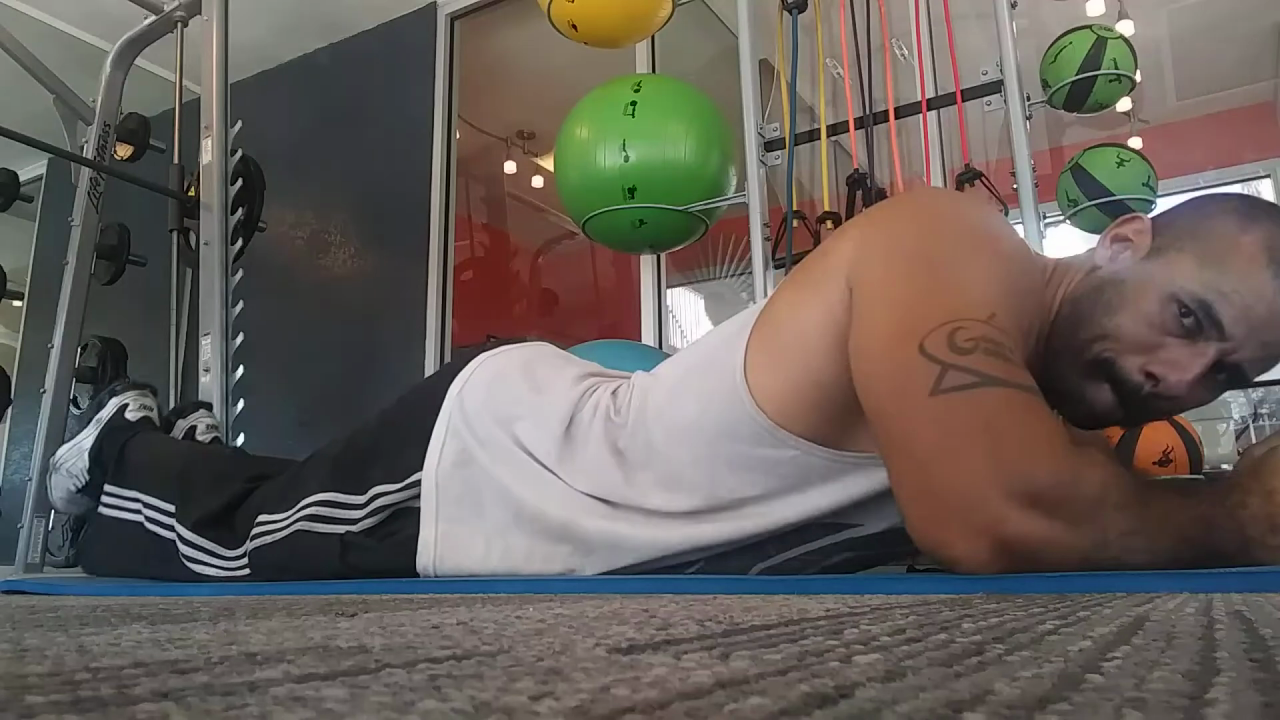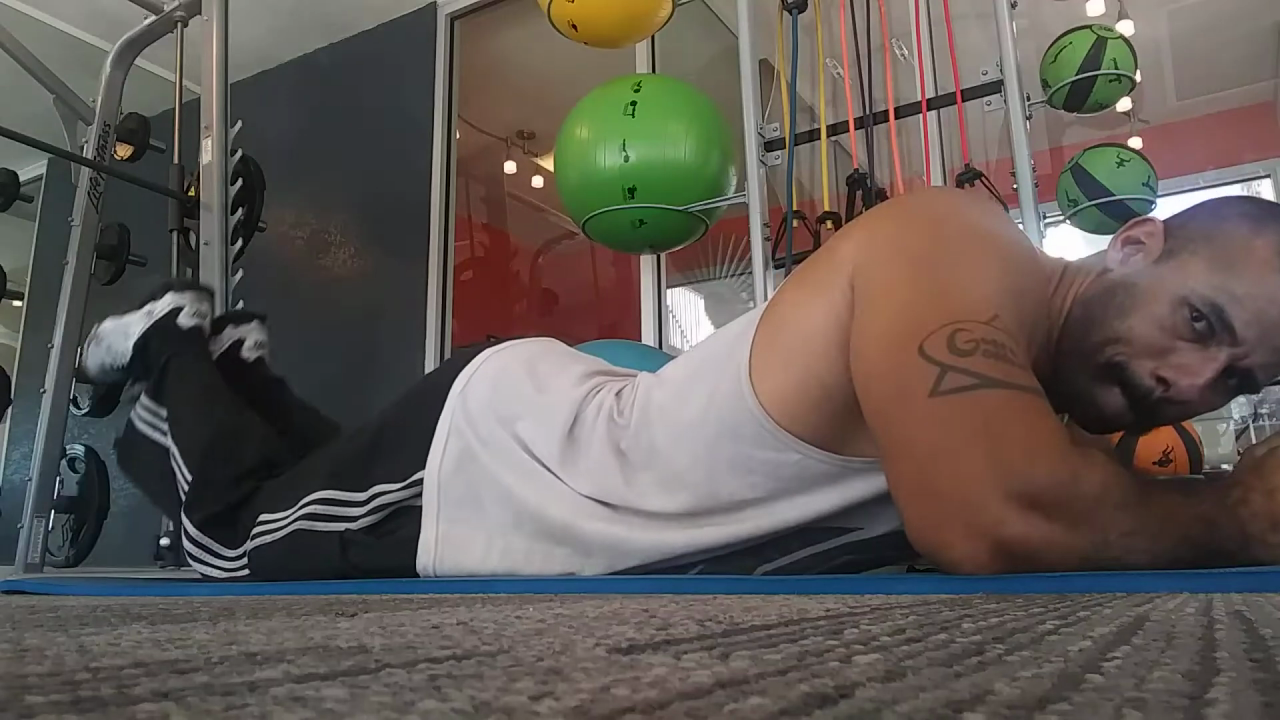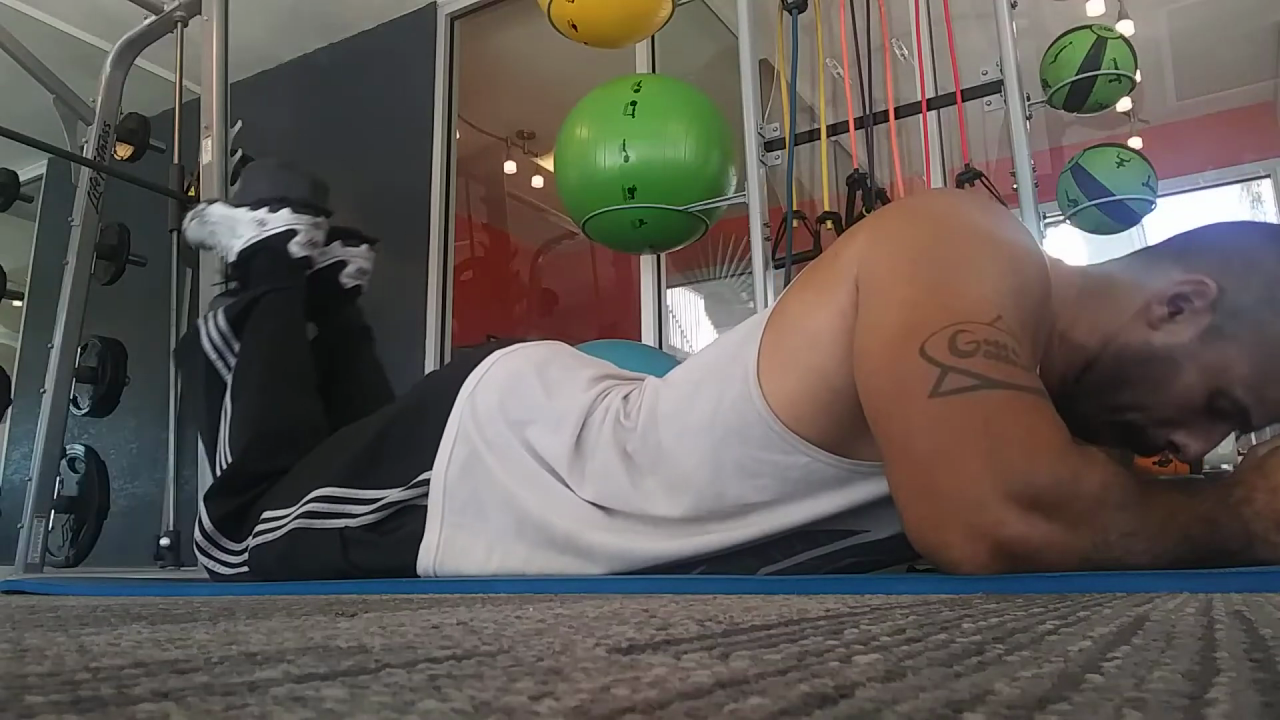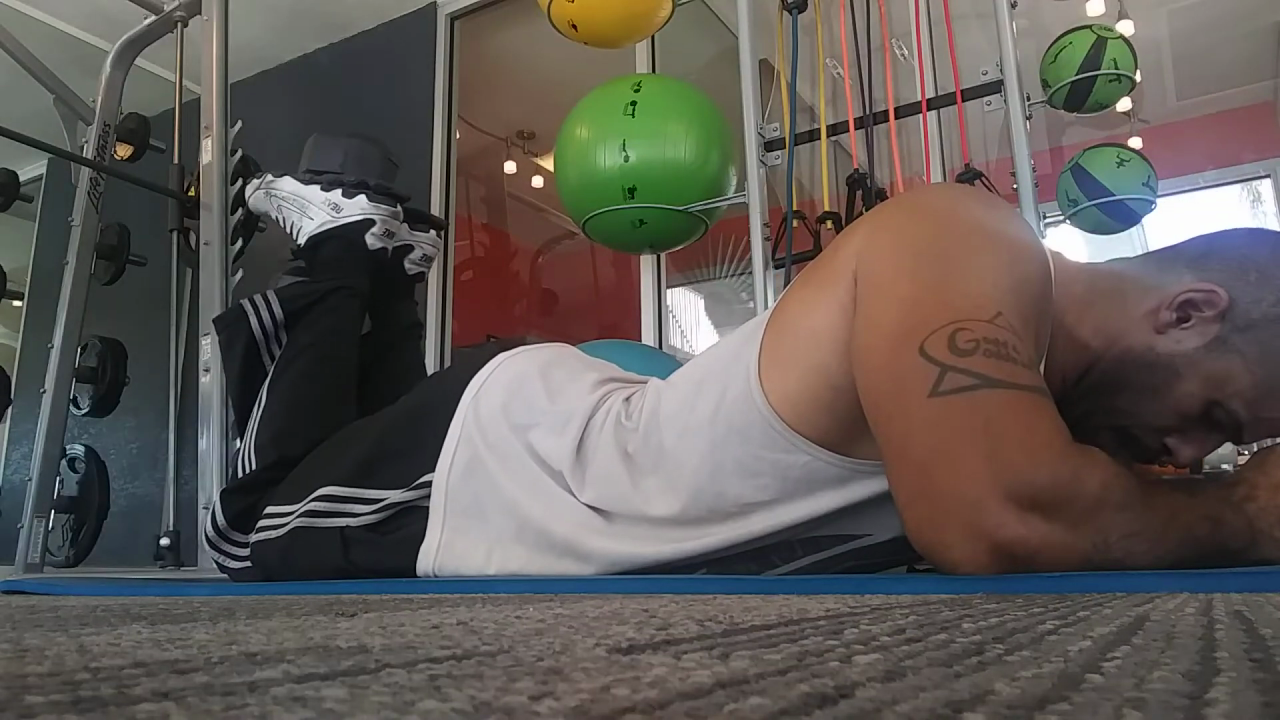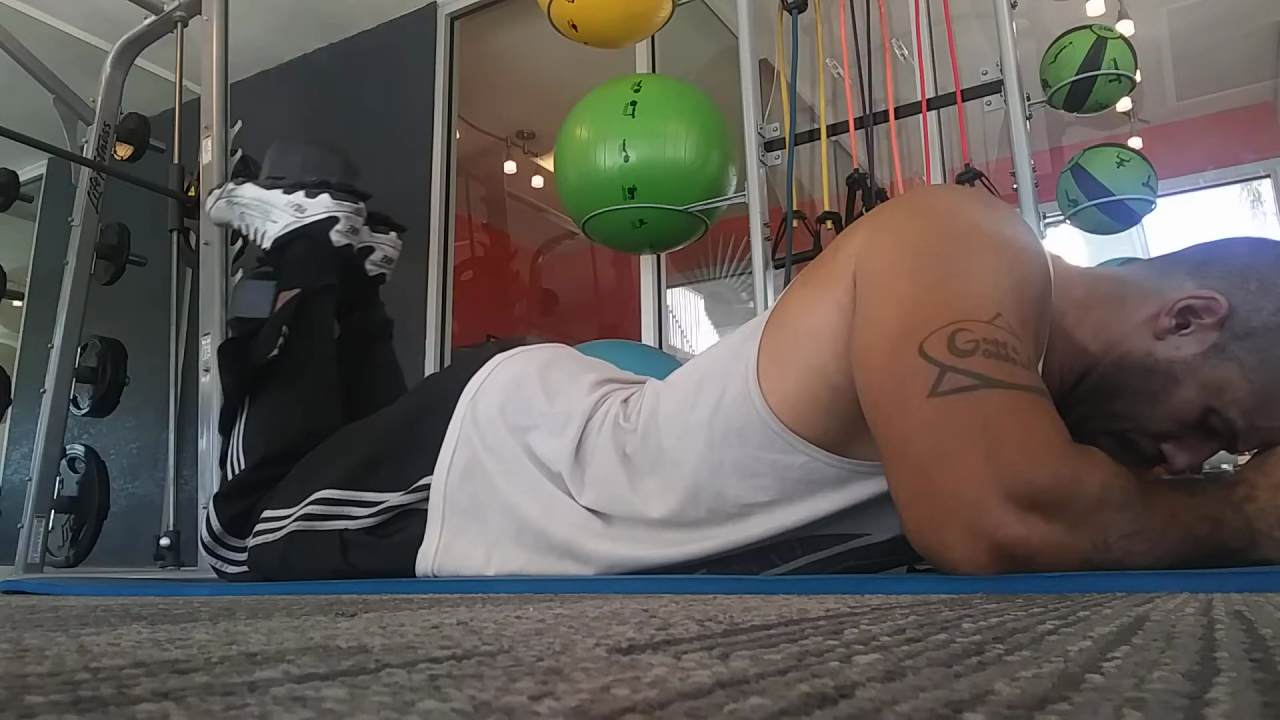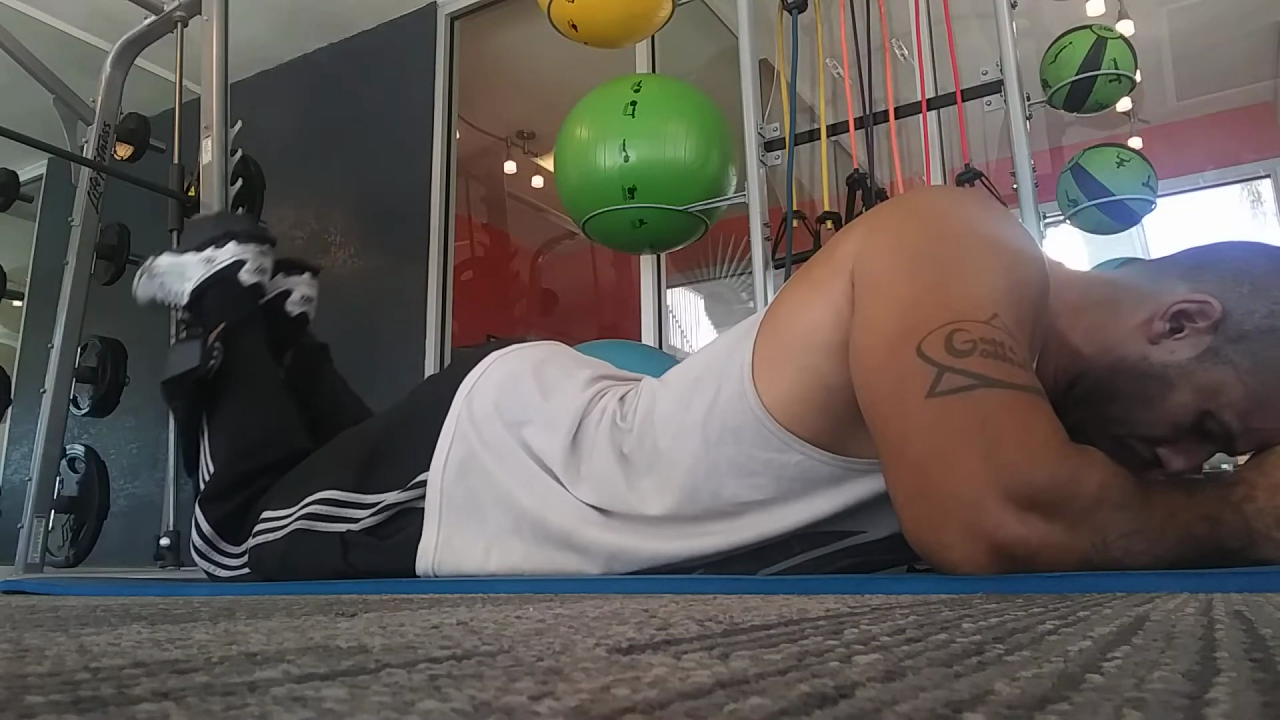
dt=0.4s
person 1, frame 1
left shoulder: (1023, 390)
right shoulder: (950, 248)
right elbow: (994, 520)
left hip: (548, 437)
right hip: (468, 460)
right knee: (230, 545)
left ankle: (173, 445)
right ankle: (132, 445)
person 1, frame 2
left shoulder: (1029, 394)
right shoulder: (959, 246)
right elbow: (993, 519)
left hip: (551, 430)
right hip: (469, 456)
right knee: (232, 534)
left ankle: (226, 357)
right ankle: (179, 343)
person 1, frame 3
left shoulder: (1031, 382)
right shoulder: (963, 250)
right elbow: (998, 519)
left hip: (562, 430)
right hip: (479, 453)
right knee: (243, 540)
left ankle: (317, 286)
right ankle: (284, 260)
person 1, frame 4
left shoulder: (1038, 370)
right shoulder: (962, 245)
right elbow: (999, 519)
left hip: (564, 433)
right hip: (485, 453)
right knee: (253, 534)
left ankle: (373, 274)
right ankle: (349, 256)
person 1, frame 5
left shoulder: (1035, 379)
right shoulder: (961, 249)
right elbow: (995, 522)
left hip: (561, 432)
right hip: (474, 465)
right knee: (247, 538)
left ankle: (339, 278)
right ankle: (315, 258)
person 1, frame 6
left shoulder: (1022, 370)
right shoulder: (956, 247)
right elbow: (997, 520)
left hip: (558, 428)
right hip: (472, 461)
right knee: (239, 540)
left ankle: (266, 316)
right ankle: (233, 302)
